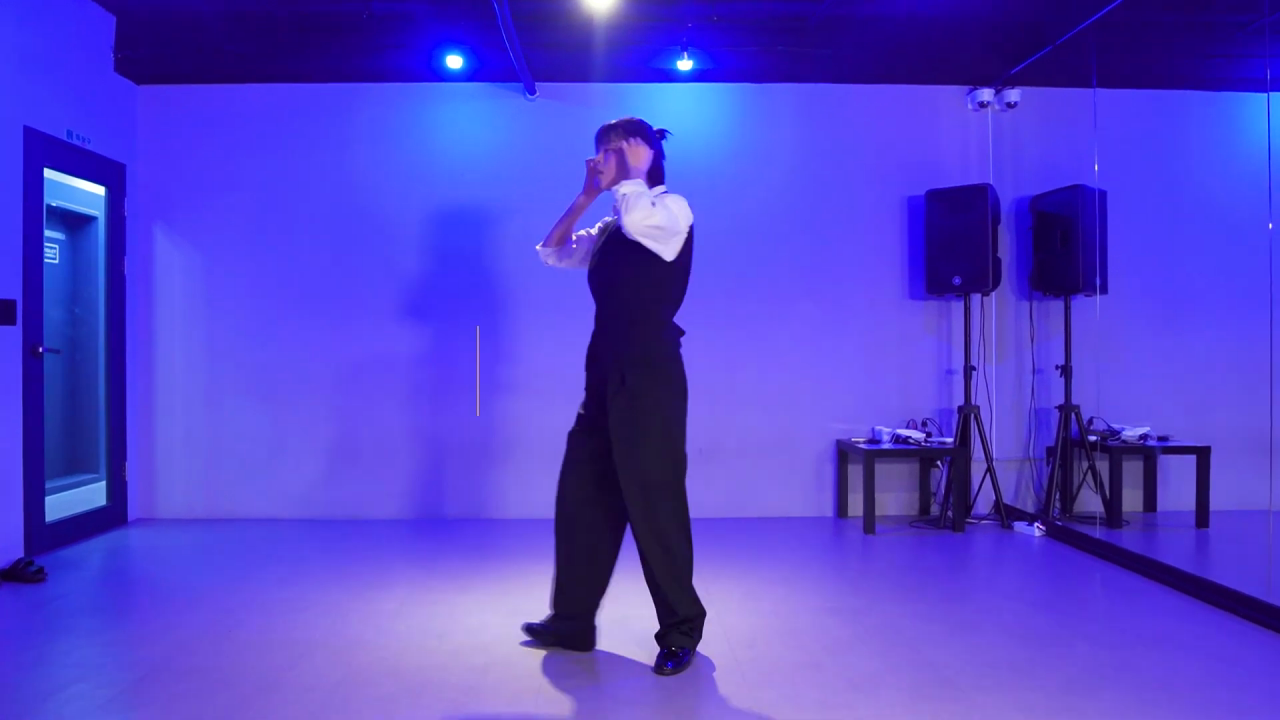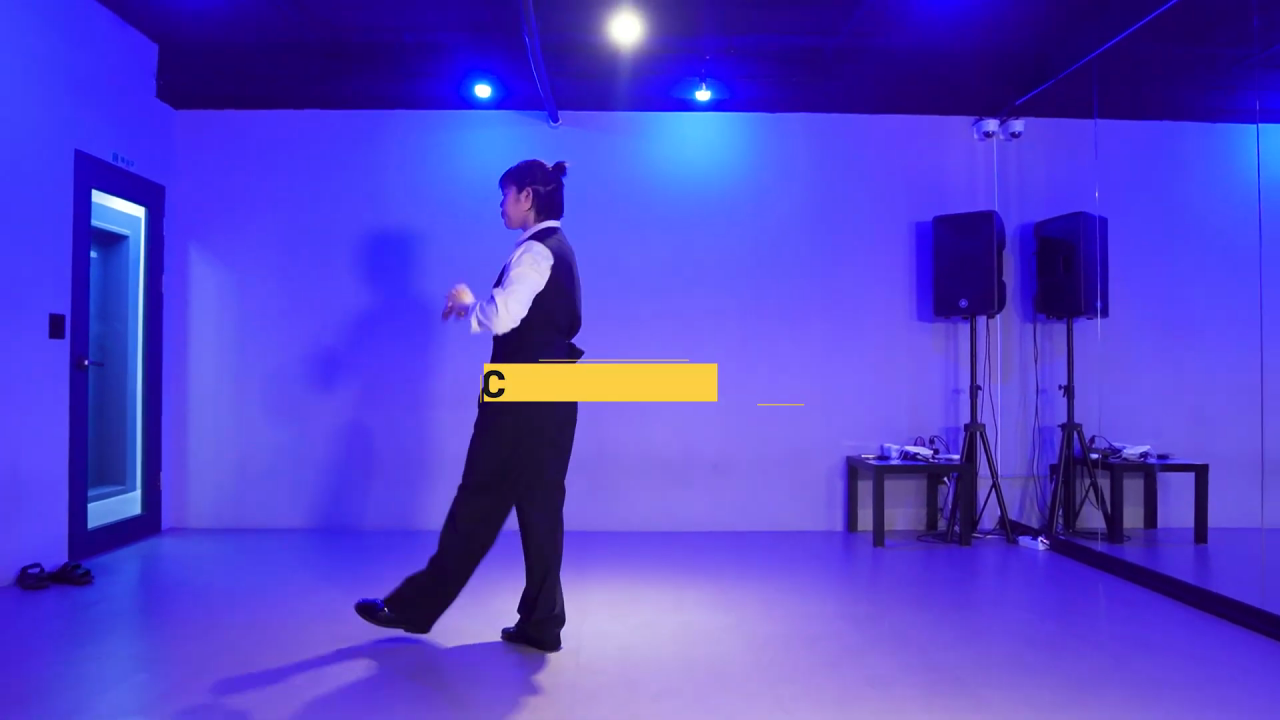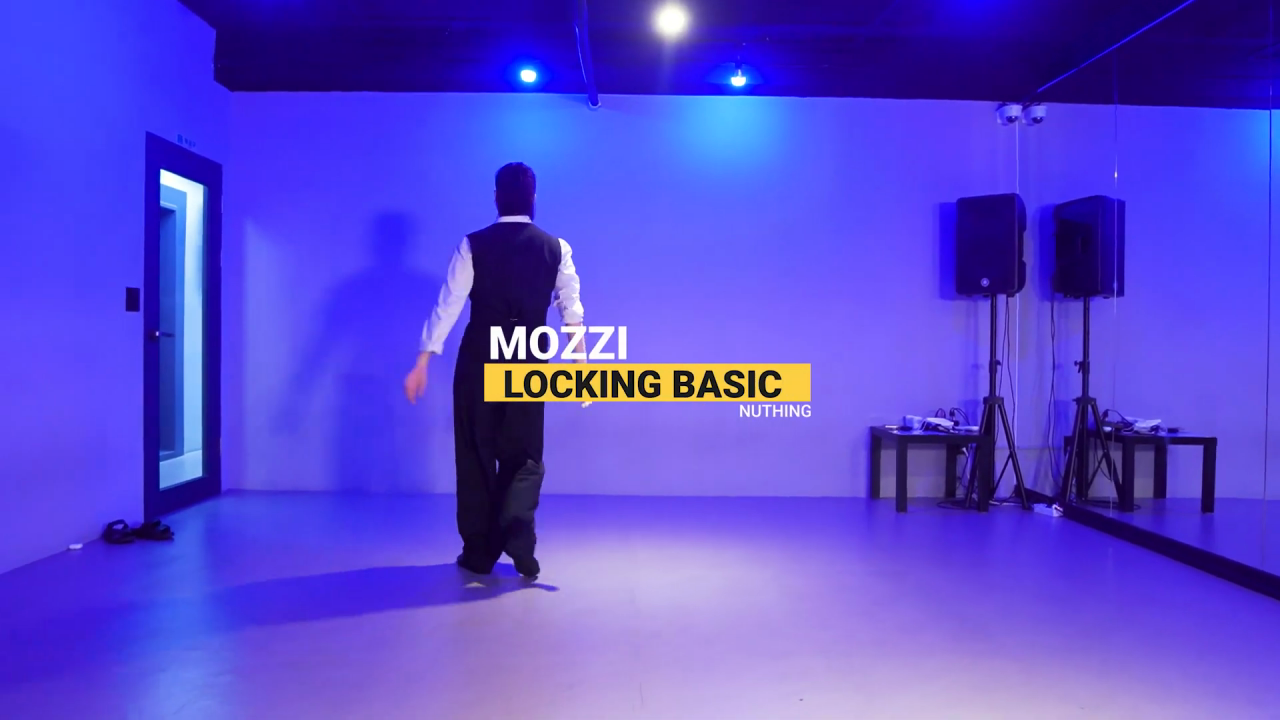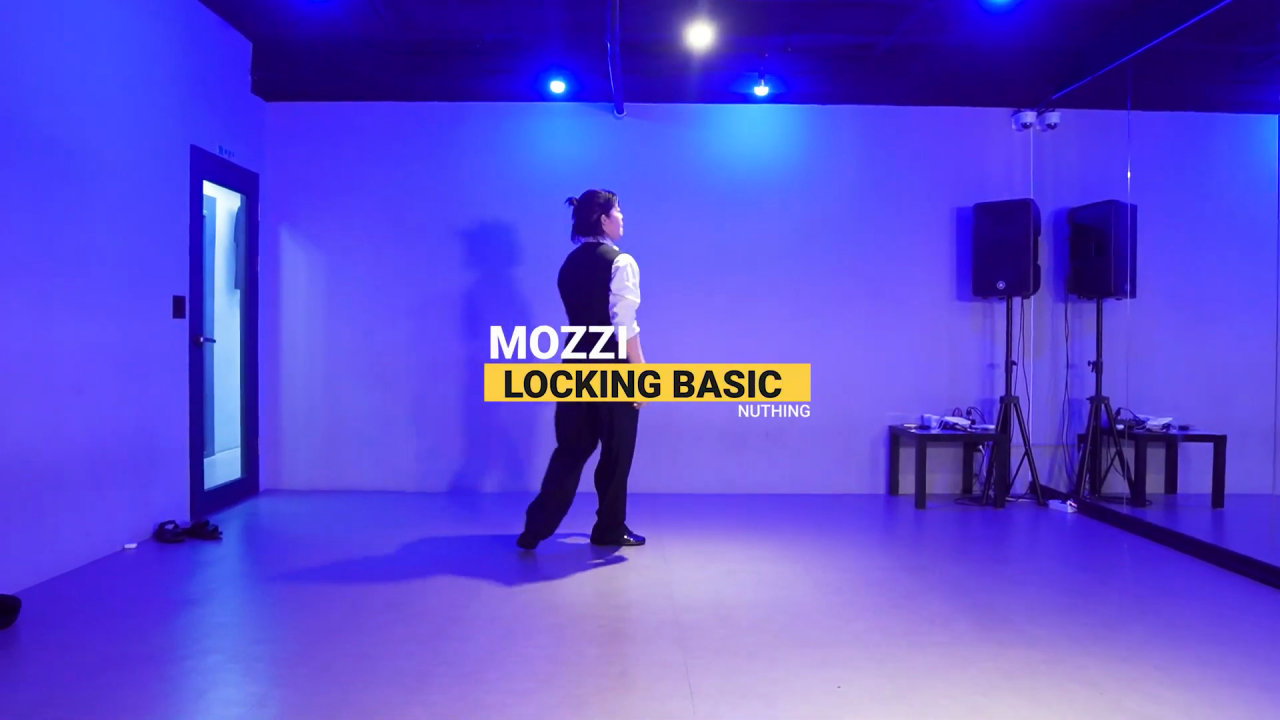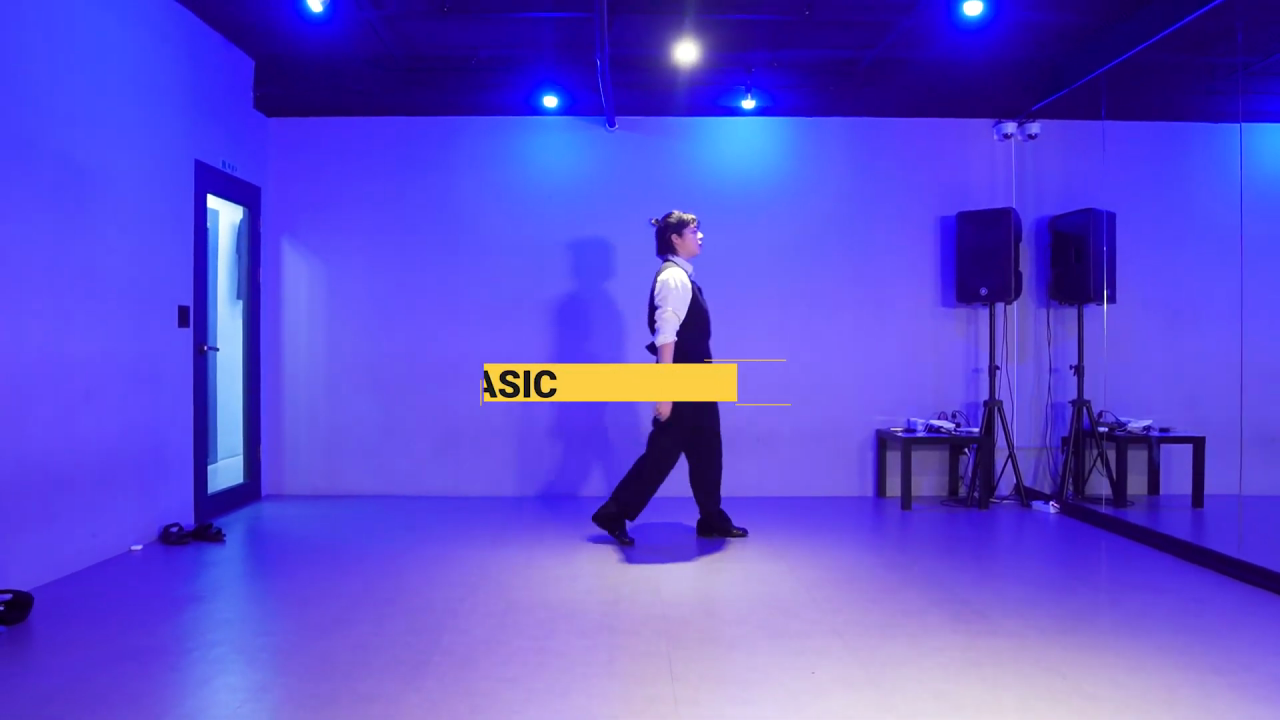
dt=0.7s
person 1, frame 1
left shoulder: (672, 210)
right shoulder: (612, 227)
left elbow: (636, 214)
right elbow: (553, 252)
left wrist: (632, 174)
right wrist: (587, 194)
left hip: (650, 375)
right hip: (609, 376)
left knee: (654, 502)
right knee: (582, 496)
left ankle: (681, 630)
right ankle: (571, 620)
person 1, frame 2
left shoulder: (537, 250)
right shoulder: (550, 248)
left elbow: (499, 318)
left wrist: (466, 302)
right wrist: (473, 302)
left hip: (523, 395)
right hip: (546, 393)
left knee: (481, 503)
right knee: (539, 506)
left ankle: (414, 607)
right ankle: (541, 623)
person 1, frame 3
left shoulder: (474, 245)
right shoulder: (555, 248)
left elbow: (450, 303)
right elbow: (571, 312)
left wrist: (422, 361)
left hip: (480, 359)
right hip: (529, 361)
left knee: (476, 457)
right knee: (524, 457)
left ankle: (480, 551)
right ankle: (516, 541)
person 1, frame 4
left shoulder: (570, 264)
right shoulder: (621, 262)
right elbow: (626, 325)
left hip: (576, 365)
right hip: (612, 367)
left knee: (571, 448)
right knee: (617, 450)
left ankle: (538, 525)
right ankle: (610, 528)
person 1, frame 5
left shoulder: (683, 277)
right shoulder: (673, 278)
right elbow: (665, 335)
left knee: (707, 448)
right knee: (664, 450)
left ankle: (712, 519)
right ankle: (614, 514)
